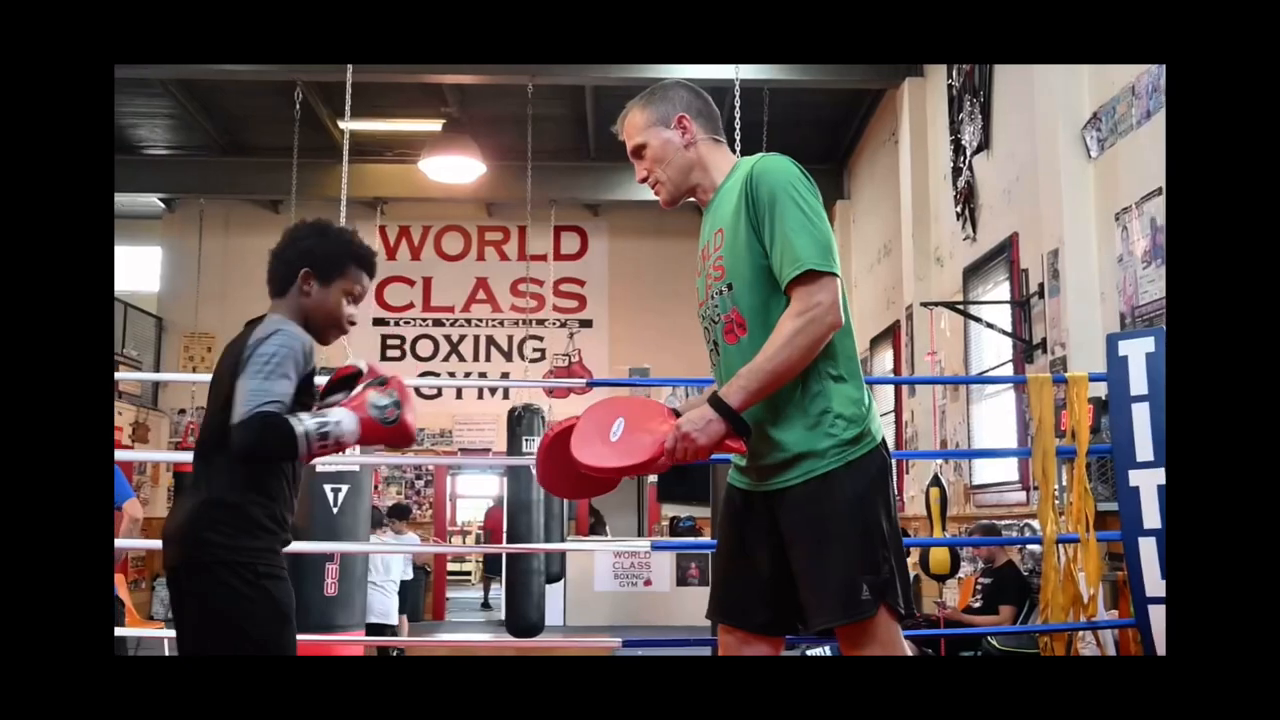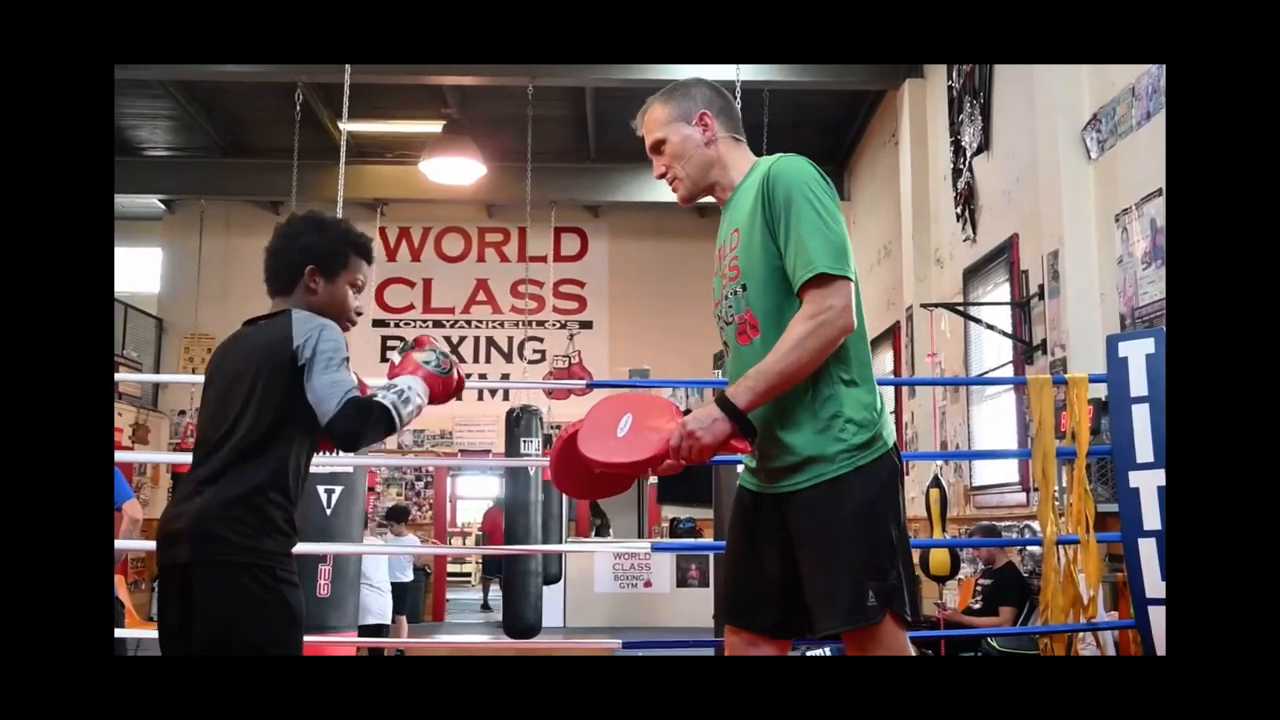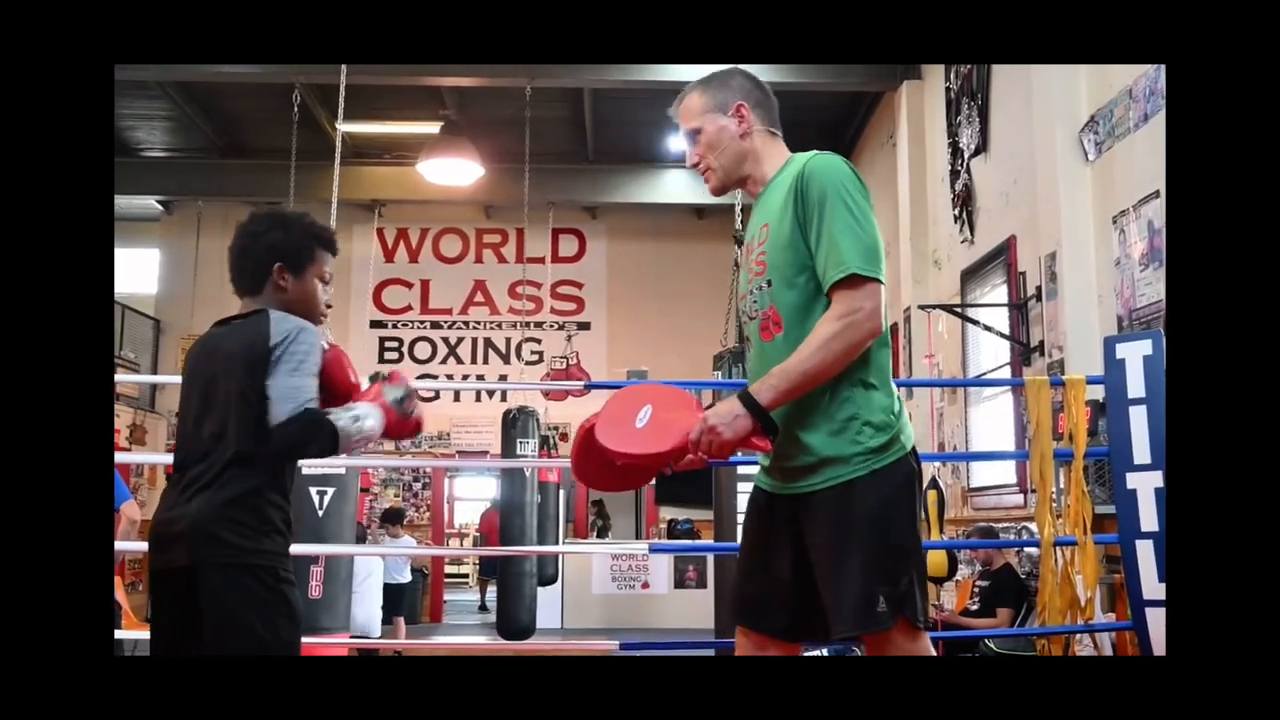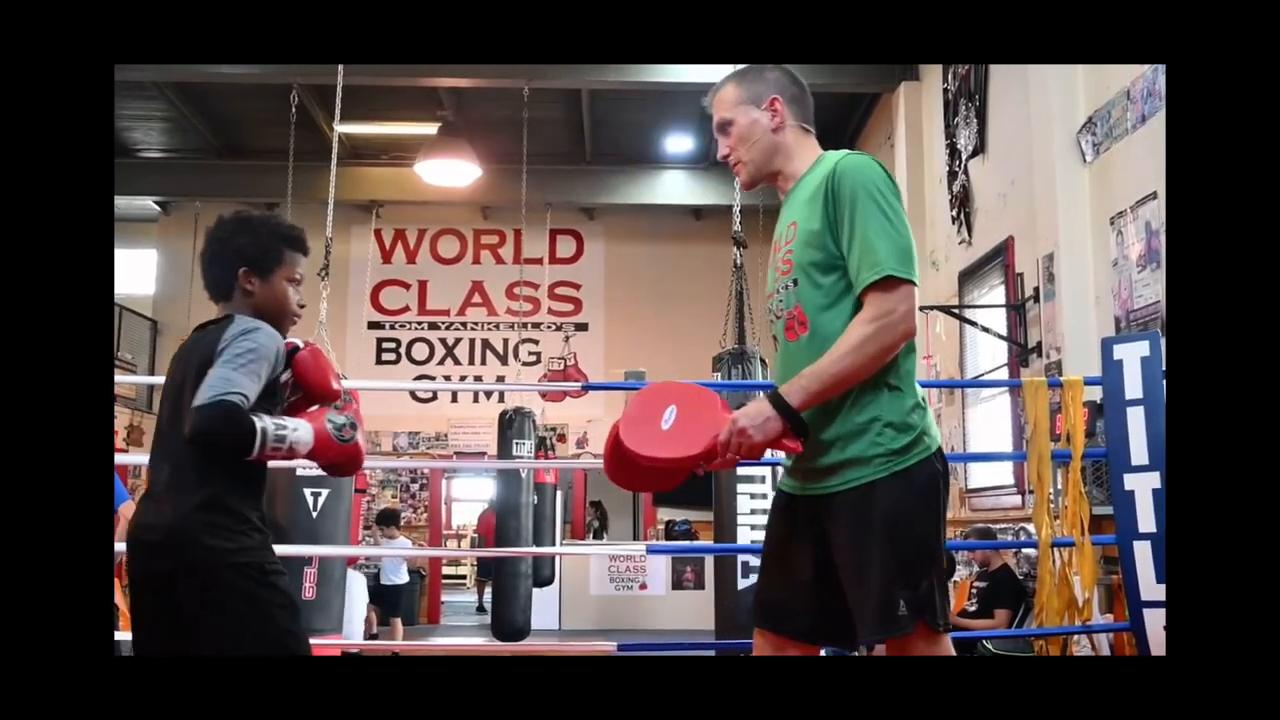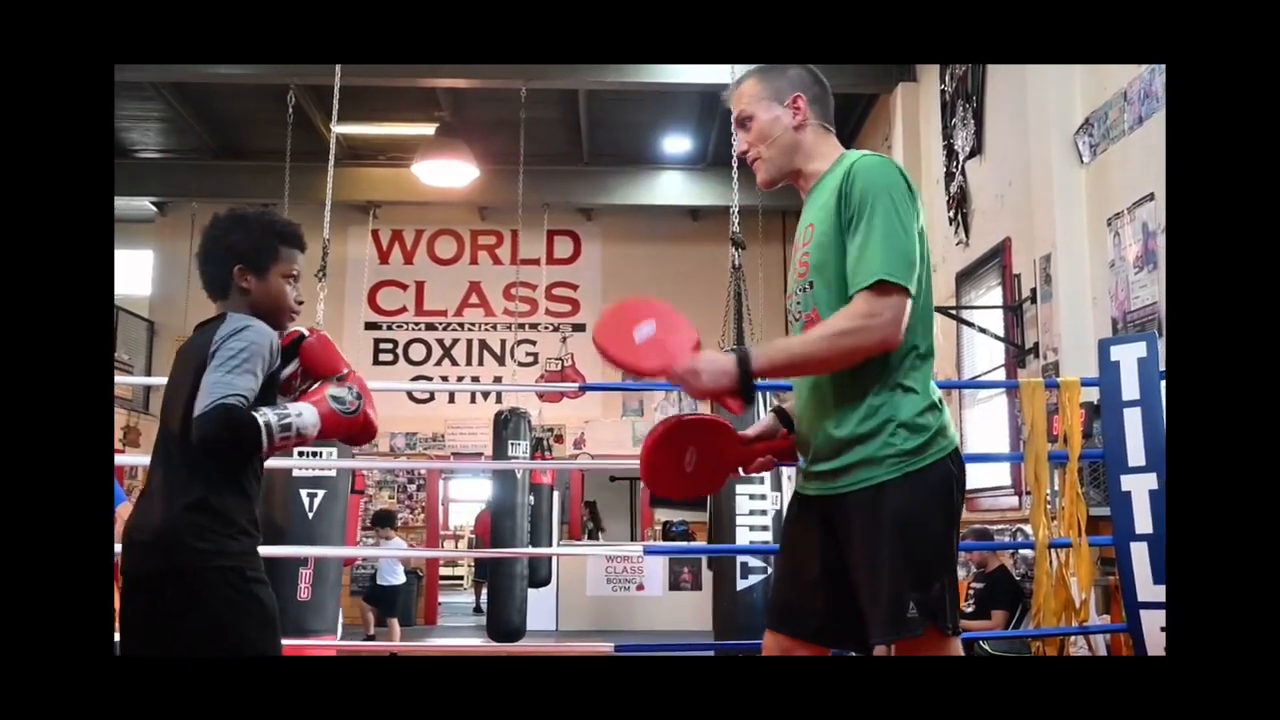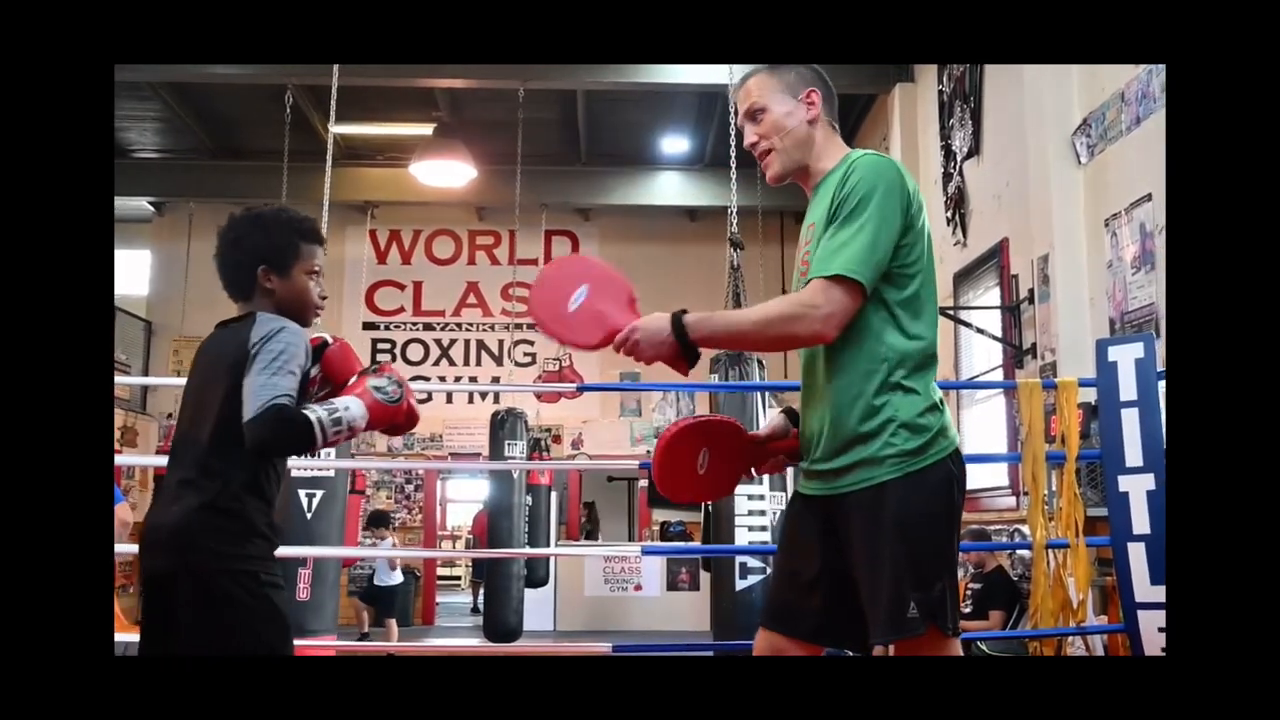
dt=0.2s
person 1, frame 1
left shoulder: (767, 176)
right shoulder: (715, 224)
left elbow: (821, 309)
left wrist: (721, 410)
right wrist: (676, 424)
left hip: (829, 458)
right hip: (756, 472)
left knee: (869, 635)
right knee: (742, 639)
person 1, frame 2
left shoulder: (785, 178)
right shoulder: (733, 221)
left elbow: (832, 314)
left wrist: (728, 408)
right wrist: (693, 425)
left hip: (839, 462)
right hip: (767, 474)
left knee: (876, 637)
right knee: (749, 640)
person 1, frame 3
left shoulder: (818, 175)
right shoulder: (761, 218)
left elbow: (861, 315)
left wrist: (751, 404)
right wrist: (721, 421)
left hip: (857, 465)
right hip: (785, 475)
left knee: (893, 640)
right knee: (759, 640)
person 1, frame 4
left shoulder: (849, 174)
right shoulder: (793, 214)
left elbow: (893, 315)
left wrist: (781, 405)
right wrist: (752, 420)
left hip: (879, 467)
right hip: (809, 476)
left knee: (914, 642)
right knee: (777, 641)
person 1, frame 5
left shoulder: (867, 176)
right shoulder: (816, 208)
left elbow: (879, 321)
left wrist: (743, 366)
right wrist: (783, 421)
left hip: (896, 466)
right hip: (826, 476)
left knee: (924, 643)
right knee: (787, 644)
person 1, frame 6
left shoulder: (869, 175)
right shoulder: (823, 203)
left elbow: (820, 317)
left wrist: (680, 331)
right wrist: (793, 420)
left hip: (897, 466)
right hip: (827, 476)
left knee: (923, 645)
right knee: (778, 644)
person 2, frame 1
left shoulder: (255, 339)
right shoulder: (284, 338)
right elbow: (256, 432)
left wrist: (342, 403)
right wrist: (357, 420)
left hip: (208, 537)
right hip: (235, 541)
person 2, frame 2
left shoulder: (234, 345)
right shoulder: (315, 331)
right elbow: (349, 427)
right wrist: (418, 379)
left hip: (189, 531)
right hip: (244, 540)
person 2, frame 3
left shoulder: (206, 346)
right shoulder: (292, 332)
right elbow: (299, 432)
right wrist: (379, 410)
left hip: (175, 535)
right hip: (239, 540)
person 2, frame 4
left shoulder: (191, 348)
right shoulder: (255, 335)
right elbow: (216, 424)
left wrist: (286, 401)
right wrist: (312, 432)
left hip: (154, 538)
right hip: (220, 542)
person 2, frame 5
left shoulder: (199, 342)
right shoulder: (250, 333)
right elbow: (219, 426)
left wrist: (288, 386)
right wrist: (318, 414)
left hip: (150, 538)
right hip: (210, 545)
person 2, frame 6
left shoulder: (217, 343)
right shoulder: (280, 334)
right elbow: (269, 429)
left wrist: (307, 391)
right wrist: (362, 407)
left hip: (169, 536)
right hip: (225, 544)
